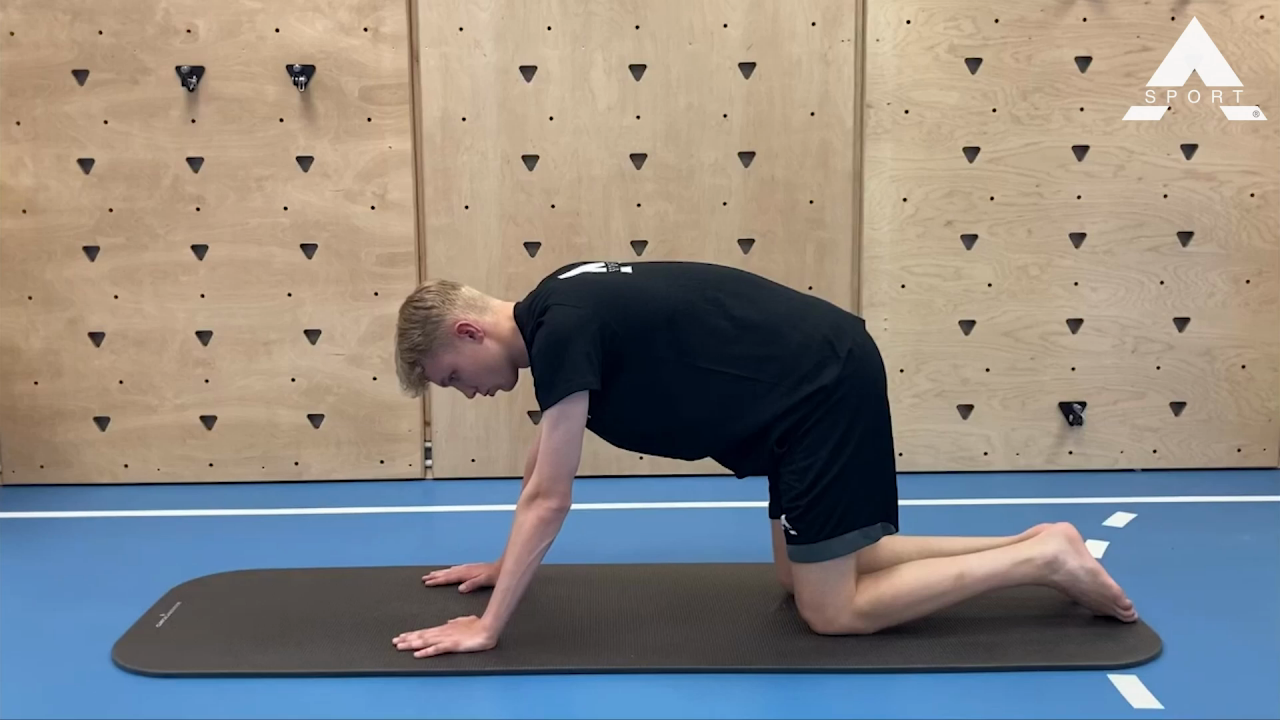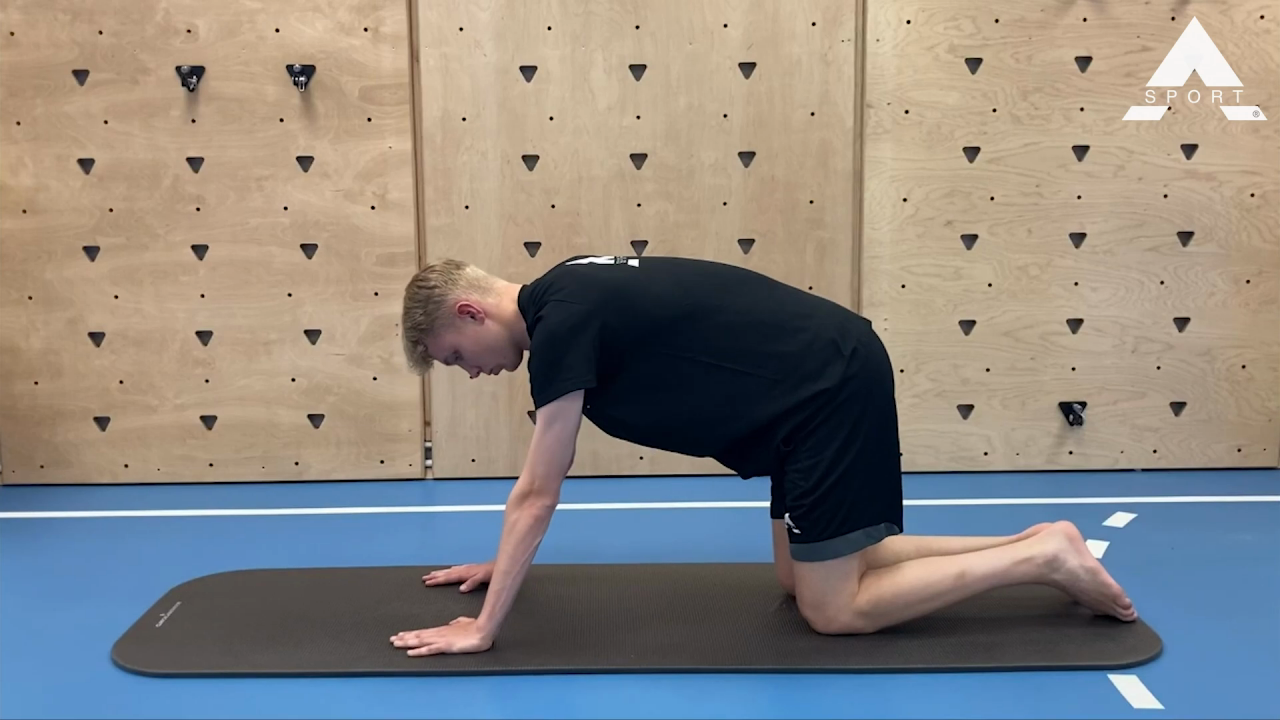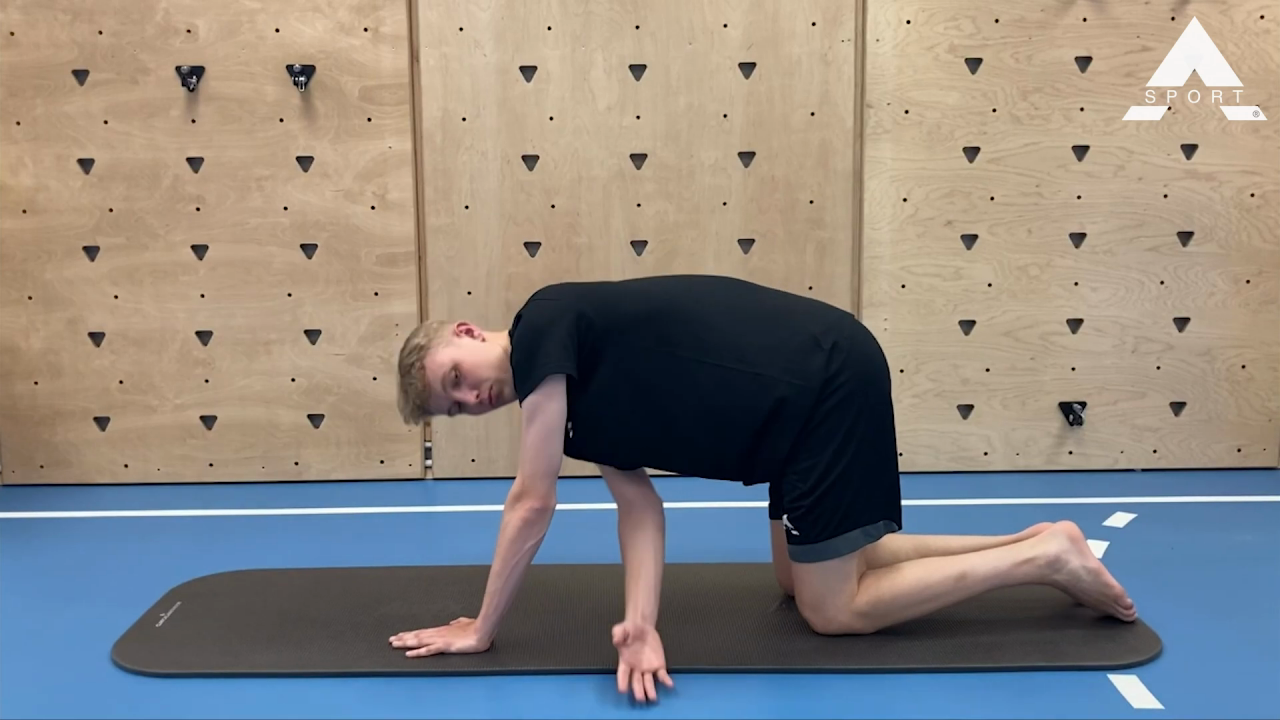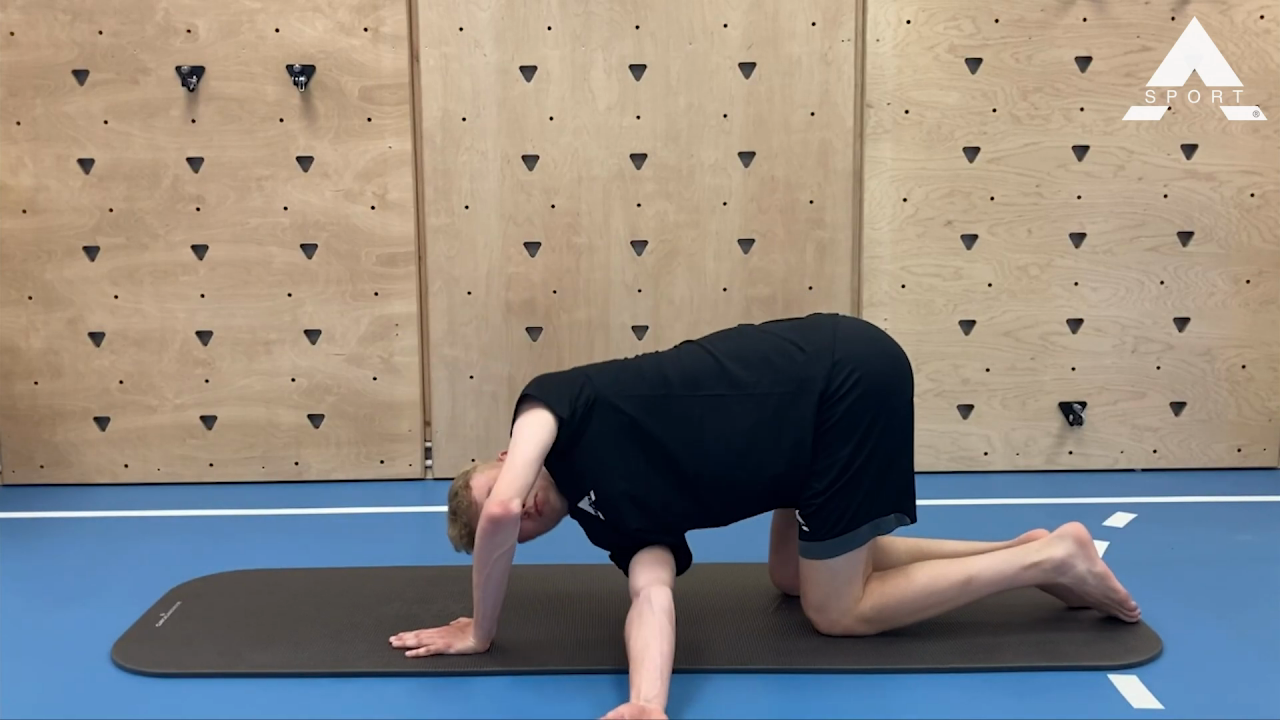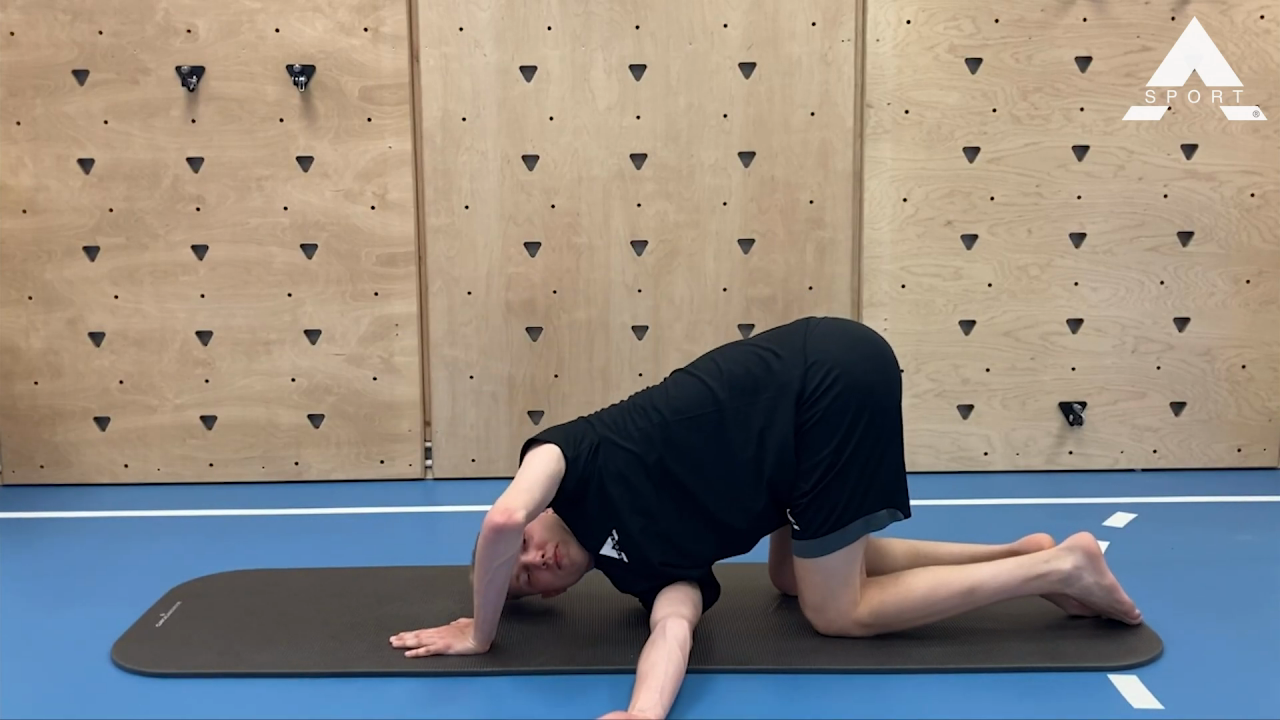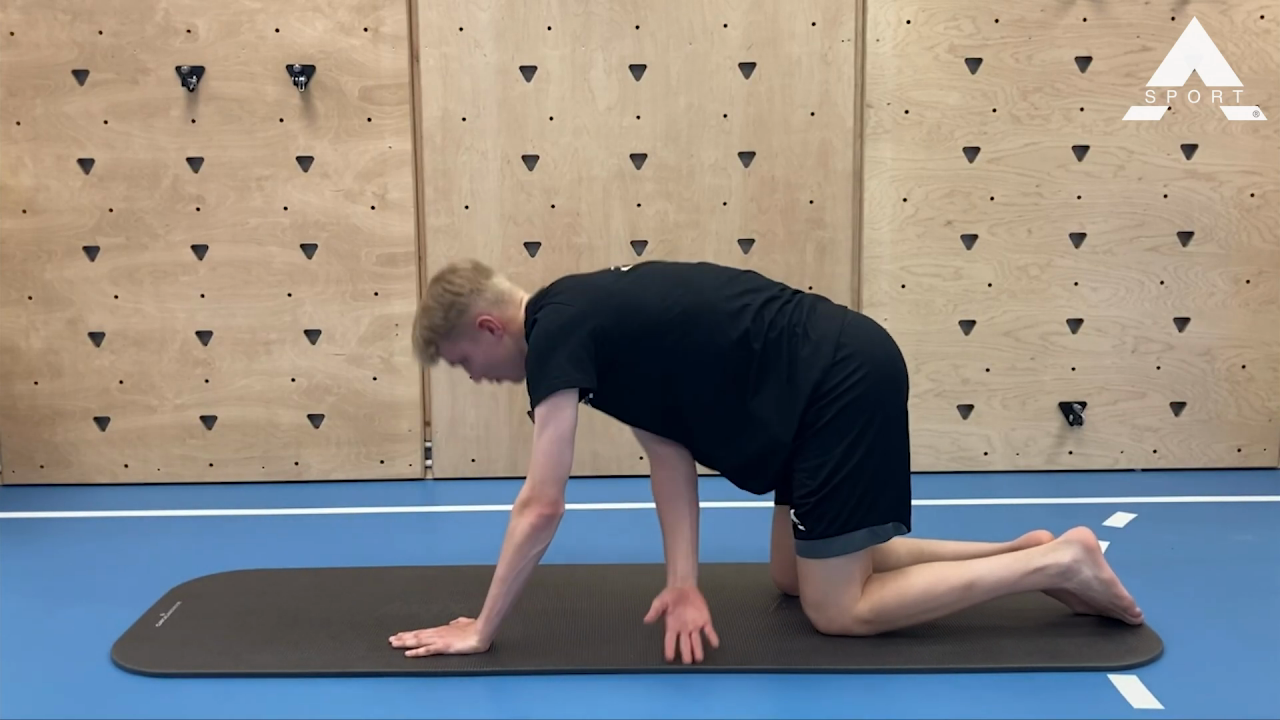
dt=0.7s
person 1, frame 1
left shoulder: (562, 331)
right shoulder: (559, 313)
left elbow: (548, 499)
right elbow: (539, 466)
left wrist: (487, 628)
right wrist: (505, 563)
left hip: (825, 387)
right hip: (820, 375)
left knee: (832, 608)
right knee: (802, 571)
left ankle: (1045, 559)
right ankle: (1030, 543)
person 1, frame 2
left shoulder: (562, 325)
right shoulder: (569, 302)
left elbow: (536, 494)
right elbow: (548, 475)
left wrist: (482, 628)
right wrist: (502, 563)
left hip: (831, 387)
right hip: (826, 375)
left knee: (833, 608)
right knee: (803, 573)
left ankle: (1046, 559)
right ankle: (1034, 542)
person 1, frame 3
left shoulder: (541, 329)
right shoulder: (573, 399)
left elbow: (531, 504)
right elbow: (638, 500)
left wrist: (480, 629)
right wrist: (640, 623)
left hip: (828, 382)
right hip: (822, 378)
left knee: (832, 608)
right knee: (801, 573)
left ankle: (1045, 556)
right ankle: (1029, 542)
person 1, frame 4
left shoulder: (549, 404)
right shoulder: (618, 515)
left elbow: (500, 511)
right elbow: (653, 595)
left wrist: (480, 632)
left hip: (849, 379)
right hip: (838, 380)
left knee: (839, 610)
right knee: (797, 576)
left ankle: (1052, 558)
right ankle: (1018, 551)
person 1, frame 5
left shoulder: (561, 455)
left elbow: (499, 521)
right elbow: (676, 628)
left wrist: (479, 633)
left hip: (831, 375)
right hip: (831, 373)
left knee: (836, 612)
right knee: (796, 575)
left ankle: (1059, 569)
right ankle: (1021, 553)
person 1, frame 6
left shoulder: (555, 330)
right shoulder: (583, 309)
left elbow: (542, 504)
right elbow: (669, 441)
left wrist: (480, 630)
right wrist: (682, 588)
left hip: (842, 381)
right hip: (842, 365)
left knee: (836, 606)
right knee: (798, 572)
left ankle: (1058, 564)
right ankle: (1022, 550)
